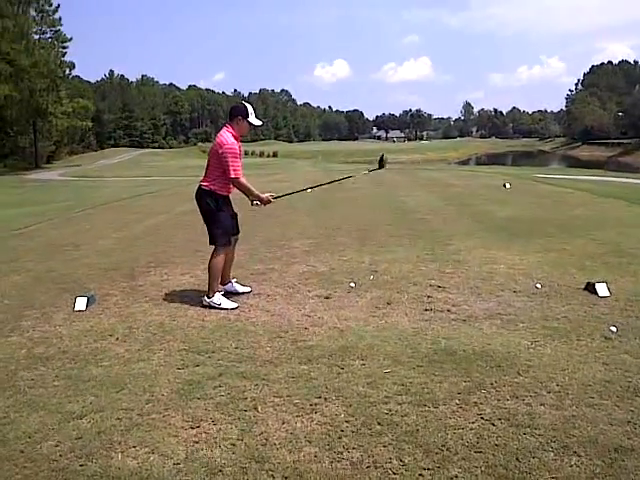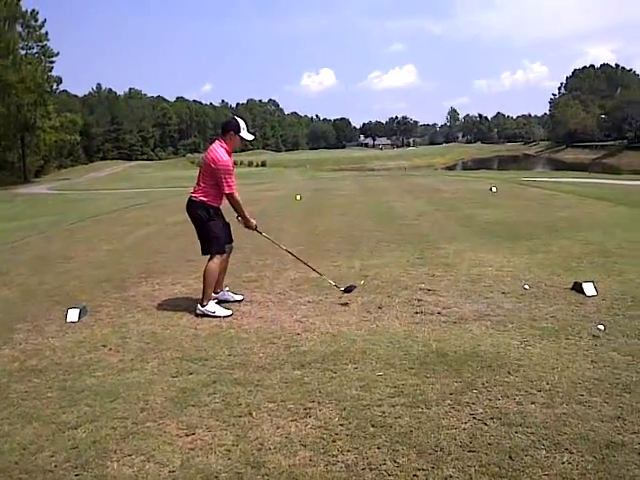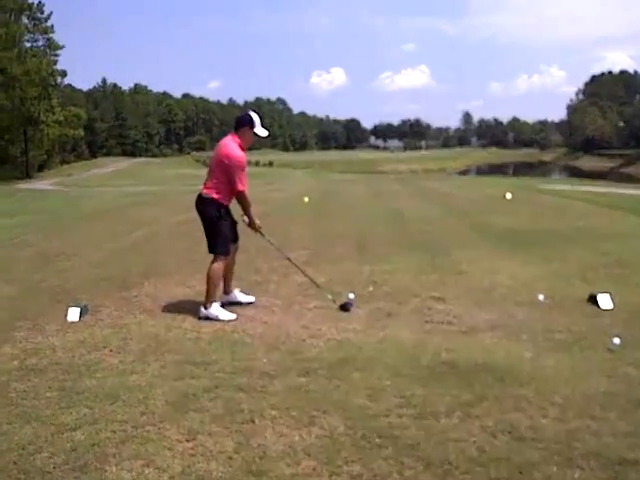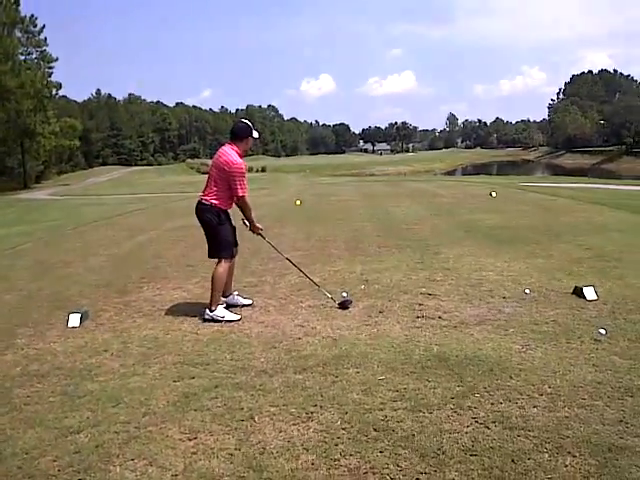
dt=0.5s
person 1, frame 1
left shoulder: (230, 138)
right shoulder: (229, 143)
left elbow: (237, 175)
right elbow: (236, 180)
left wrist: (252, 195)
right wrist: (258, 196)
left hip: (219, 196)
right hip: (212, 197)
left knee: (232, 239)
right knee: (222, 245)
left ankle: (225, 283)
right ankle: (211, 296)
person 1, frame 2
left shoulder: (218, 149)
right shoulder: (222, 159)
left elbow: (230, 191)
right elbow: (231, 195)
left wrist: (240, 214)
right wrist: (246, 219)
left hip: (208, 206)
right hip: (203, 207)
left knee: (226, 247)
right knee: (217, 253)
left ankle: (218, 291)
right ankle: (205, 304)
person 1, frame 3
left shoulder: (227, 143)
right shoulder: (236, 154)
right elbow: (241, 192)
left wrist: (245, 214)
right wrist: (251, 219)
left hip: (216, 203)
right hip: (213, 205)
left knee: (231, 247)
right knee: (221, 255)
left ankle: (228, 293)
right ankle: (209, 306)
person 1, frame 4
left shoulder: (225, 151)
right shoulder: (236, 162)
right elbow: (241, 198)
left wrist: (247, 214)
right wrist: (252, 223)
left hip: (214, 208)
right hip: (213, 211)
left knee: (231, 252)
right knee: (225, 258)
left ankle: (227, 295)
right ankle: (213, 309)
